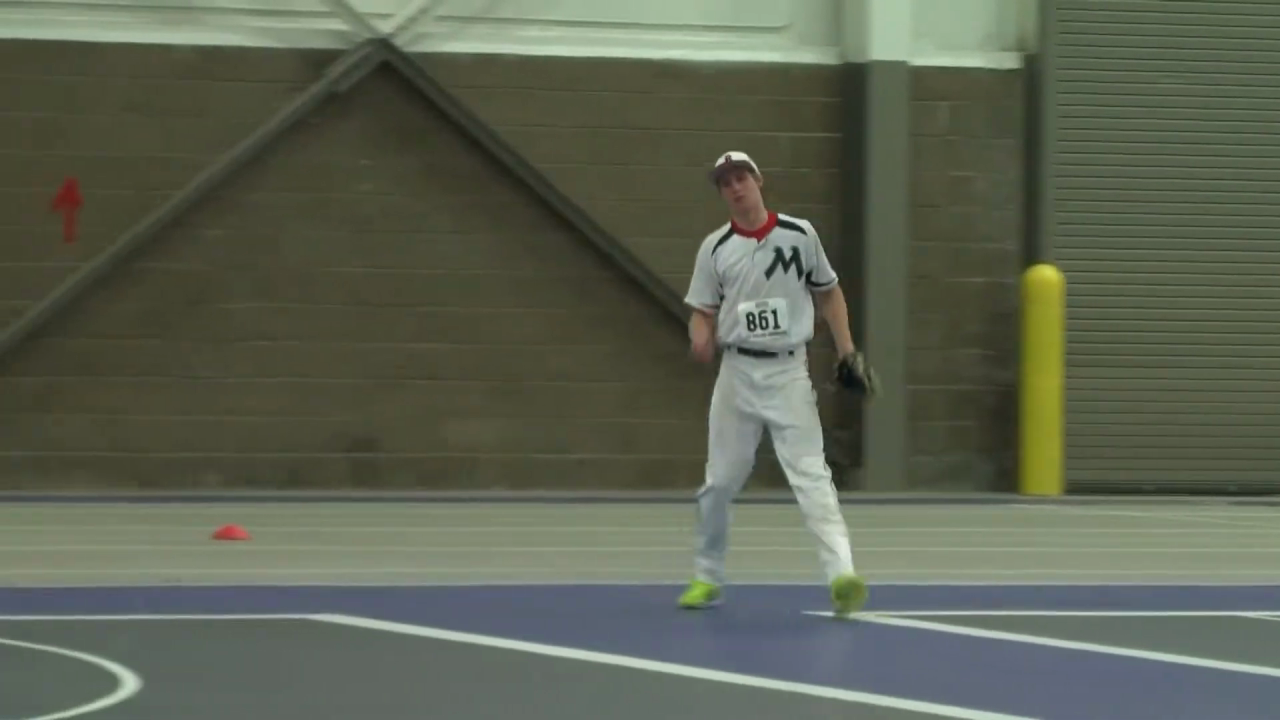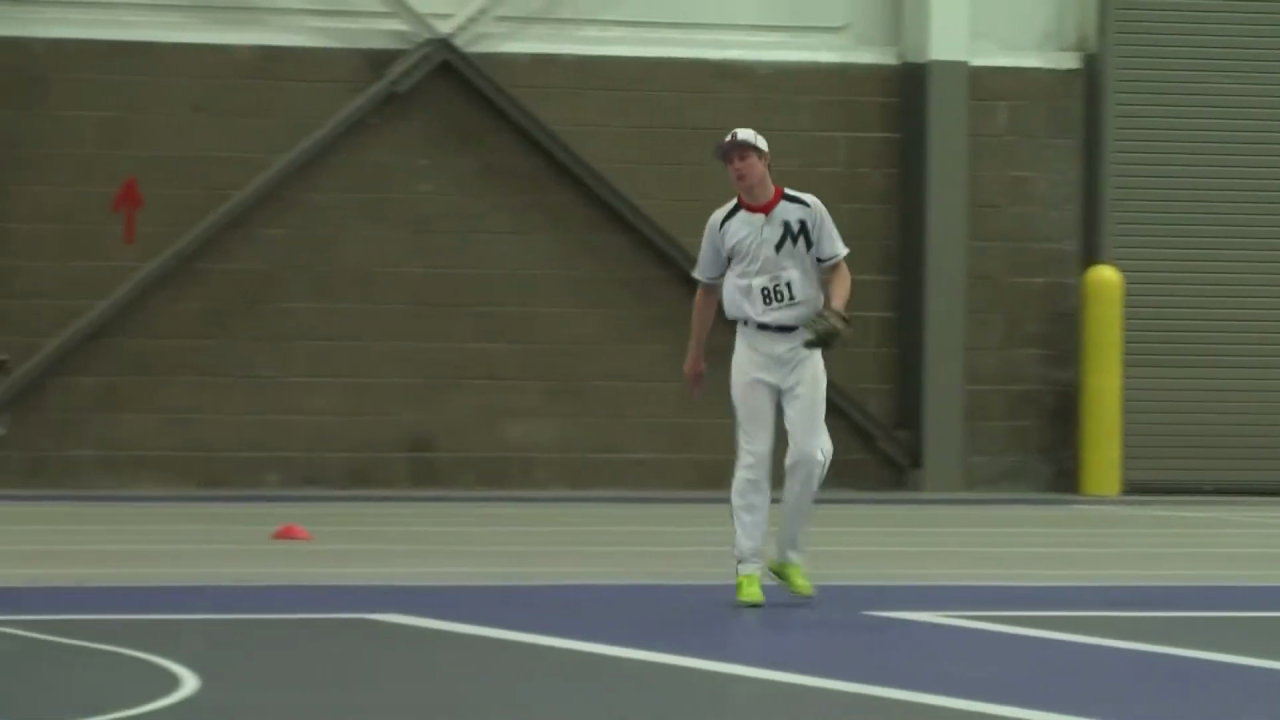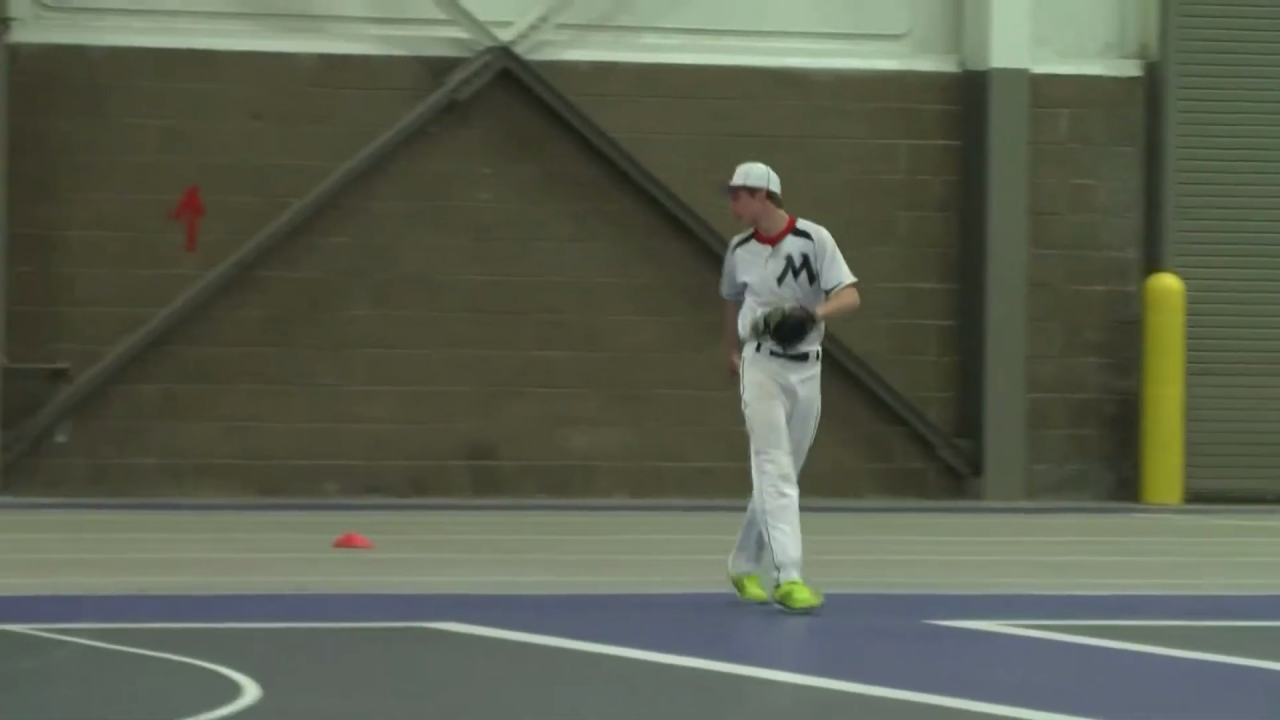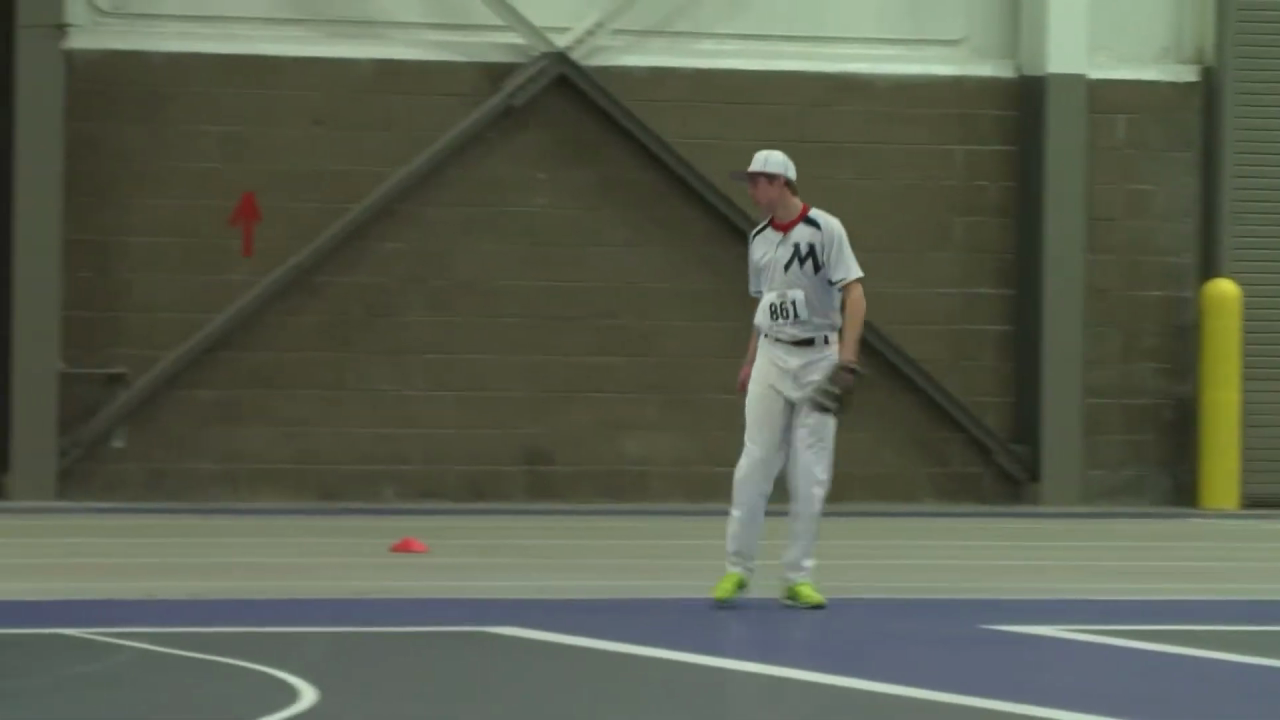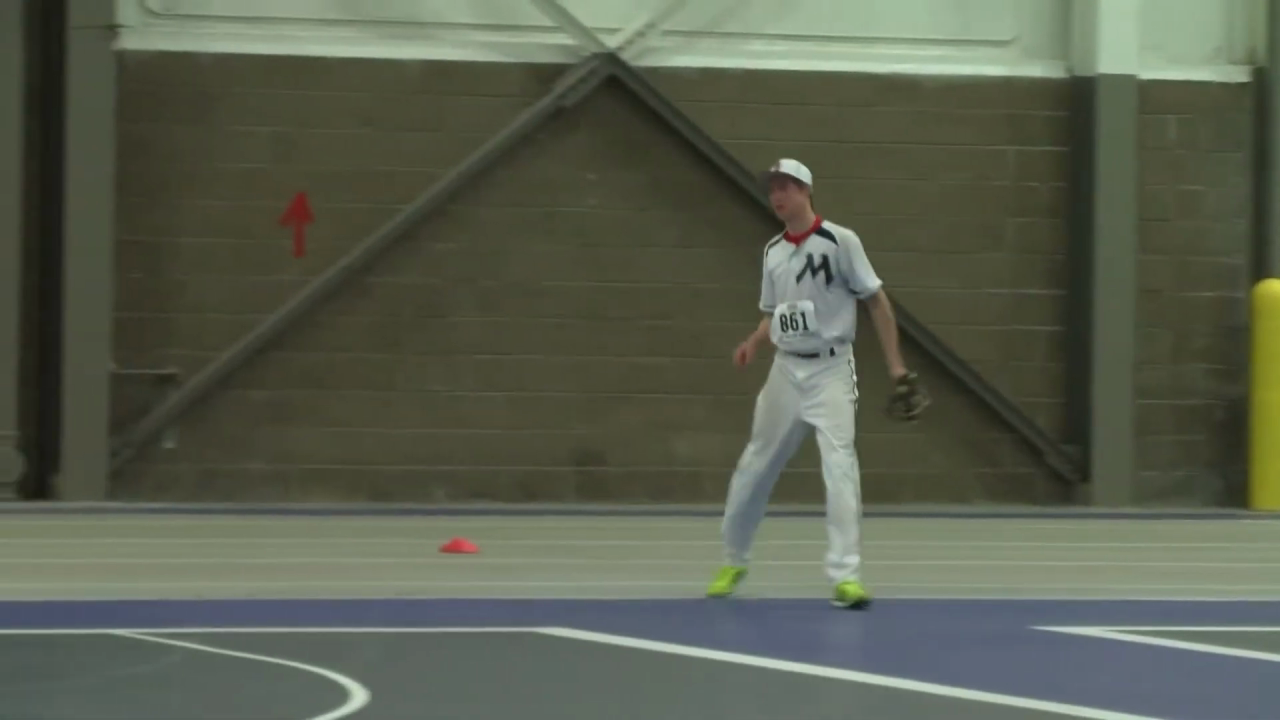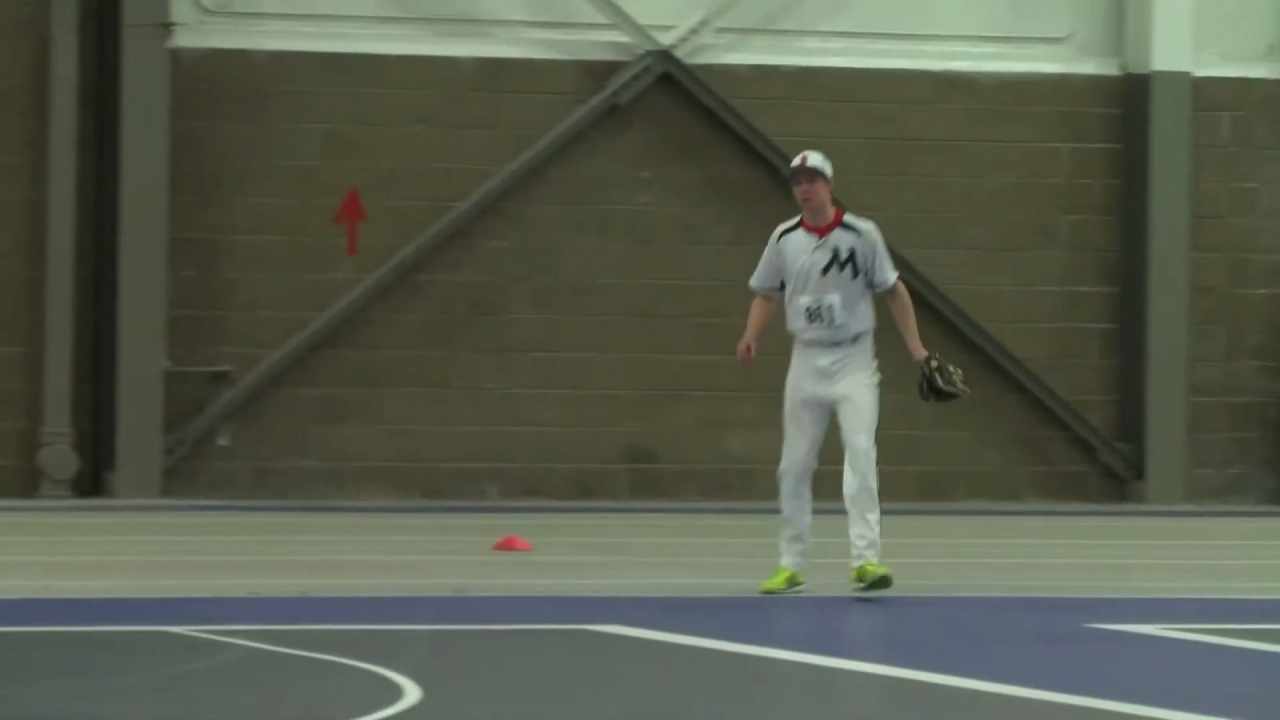
dt=0.2s
person 1, frame 1
left shoulder: (800, 233)
right shoulder: (715, 248)
left elbow: (830, 292)
right elbow: (703, 315)
left wrist: (847, 346)
right wrist: (700, 342)
left hip: (791, 372)
right hip: (738, 372)
left knee: (811, 473)
right knee: (720, 482)
left ankle: (840, 575)
right ankle: (709, 578)
person 1, frame 2
left shoulder: (807, 208)
right shoulder: (722, 222)
left elbow: (839, 268)
right elbow: (708, 288)
left wrist: (836, 308)
right wrist: (693, 353)
left hip: (805, 345)
right hip: (753, 346)
left knee: (813, 453)
right knee: (755, 460)
left ankle: (788, 556)
right ankle: (749, 569)
person 1, frame 3
left shoulder: (813, 239)
right shoulder: (739, 248)
left elbow: (849, 297)
left wrist: (813, 313)
right wrist: (730, 349)
left hip: (804, 369)
right hip: (760, 365)
left knee: (783, 476)
right knee: (774, 468)
left ankle: (745, 566)
right ankle: (789, 578)
person 1, frame 4
left shoulder: (824, 228)
right shoulder: (758, 238)
left elbow: (854, 294)
left wrist: (847, 352)
right wrist: (749, 358)
left hip: (820, 359)
right hip: (773, 358)
left knee: (811, 471)
right knee: (756, 462)
left ankle: (799, 577)
right ankle: (737, 568)
person 1, frame 5
left shoulder: (839, 242)
right shoulder: (771, 250)
left elbow: (876, 301)
left wrist: (896, 364)
right wrist: (751, 343)
left hip: (829, 372)
right hip: (784, 370)
left knee: (839, 468)
right knee: (753, 469)
left ankle: (844, 576)
right ankle: (735, 563)
person 1, frame 6
left shoulder: (862, 233)
right shoulder: (784, 237)
left elbow: (894, 290)
right elbow: (766, 295)
left wrist: (917, 347)
right wrist: (749, 338)
left hip: (855, 359)
right hip: (807, 359)
left knee: (860, 455)
right knee: (796, 461)
left ankle: (866, 559)
right ankle: (791, 564)
